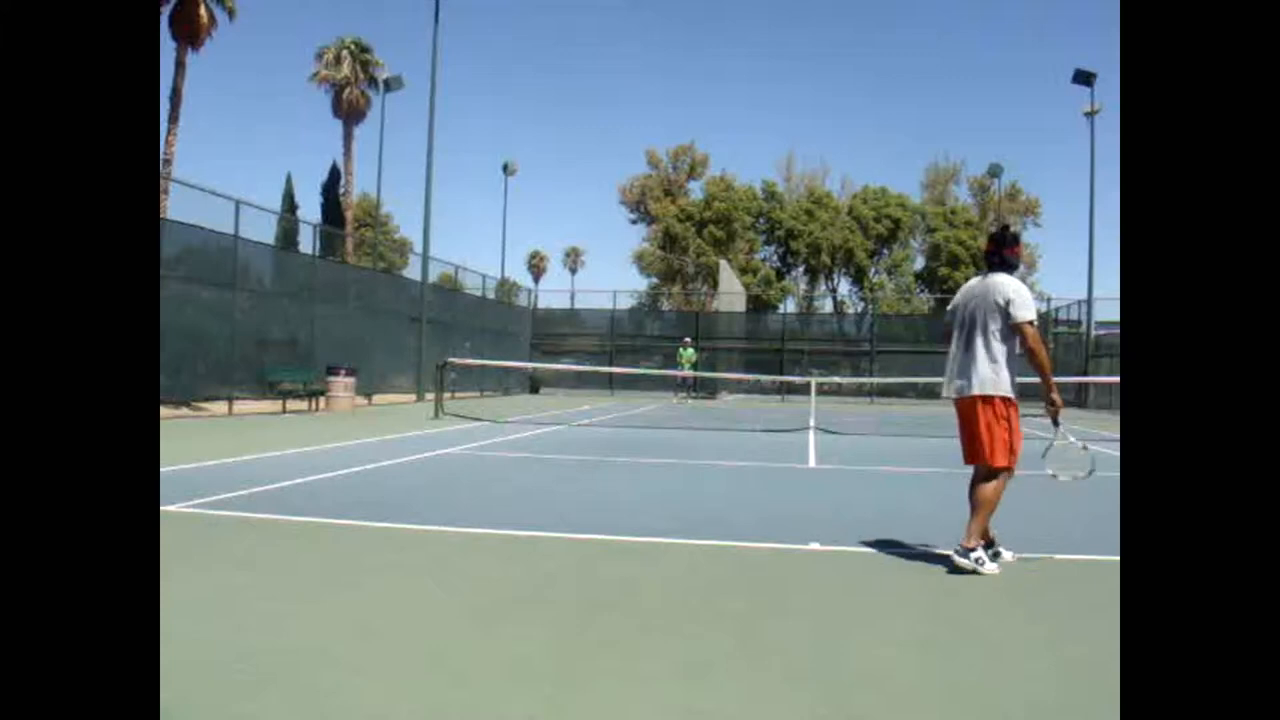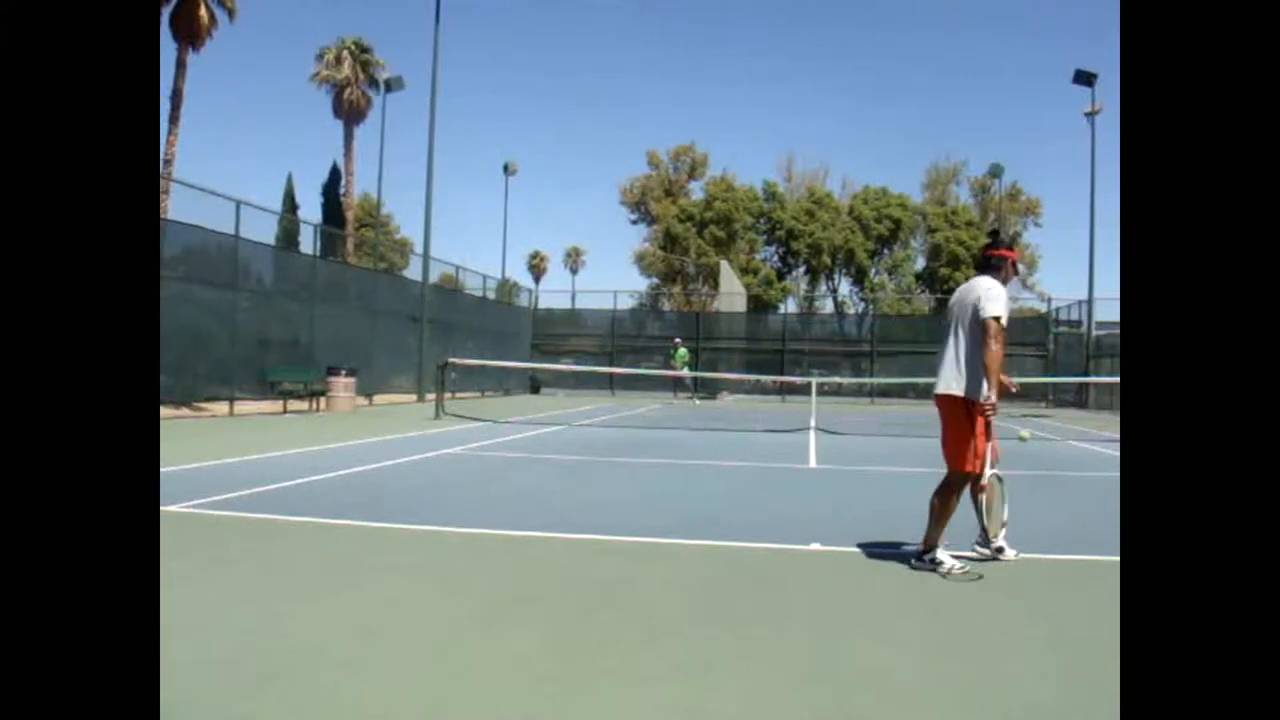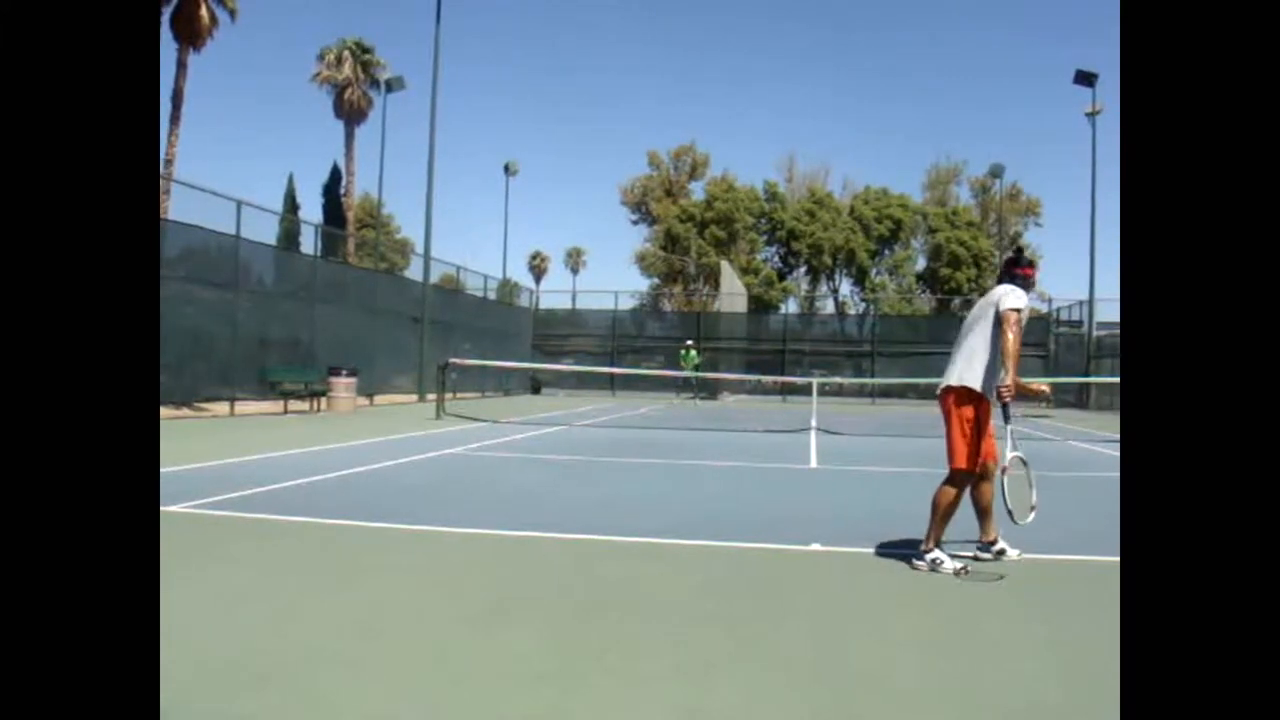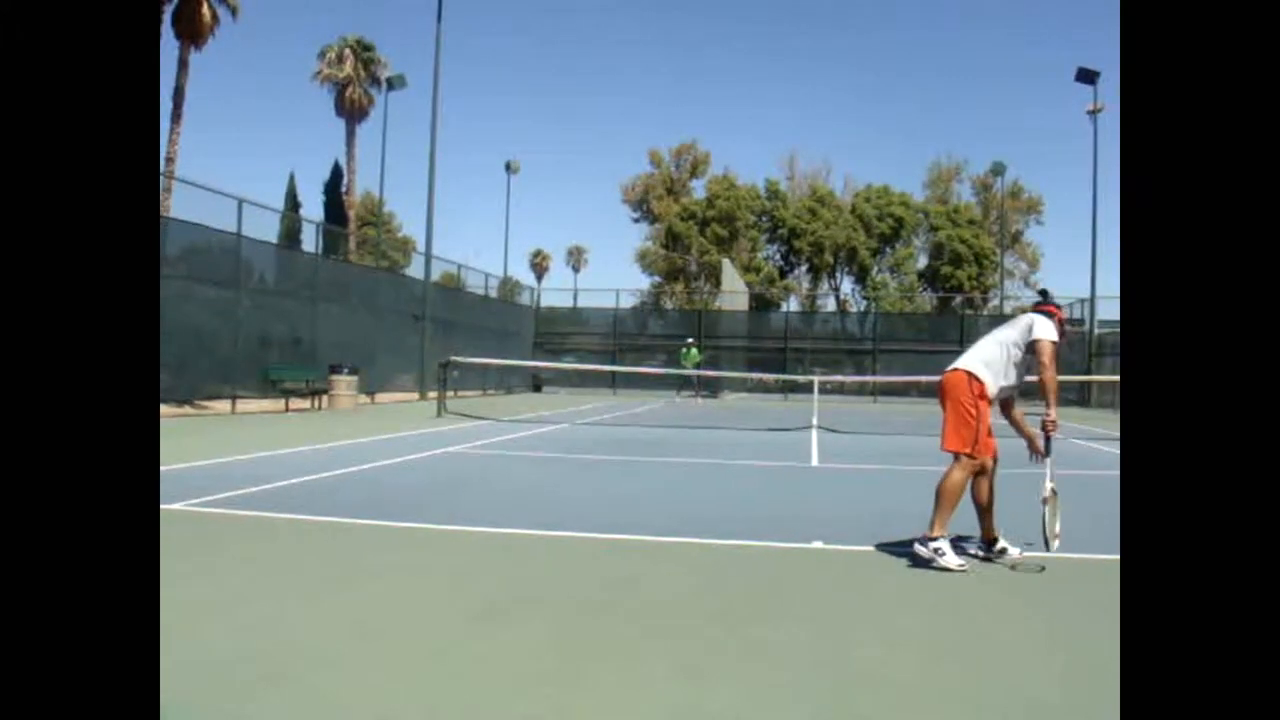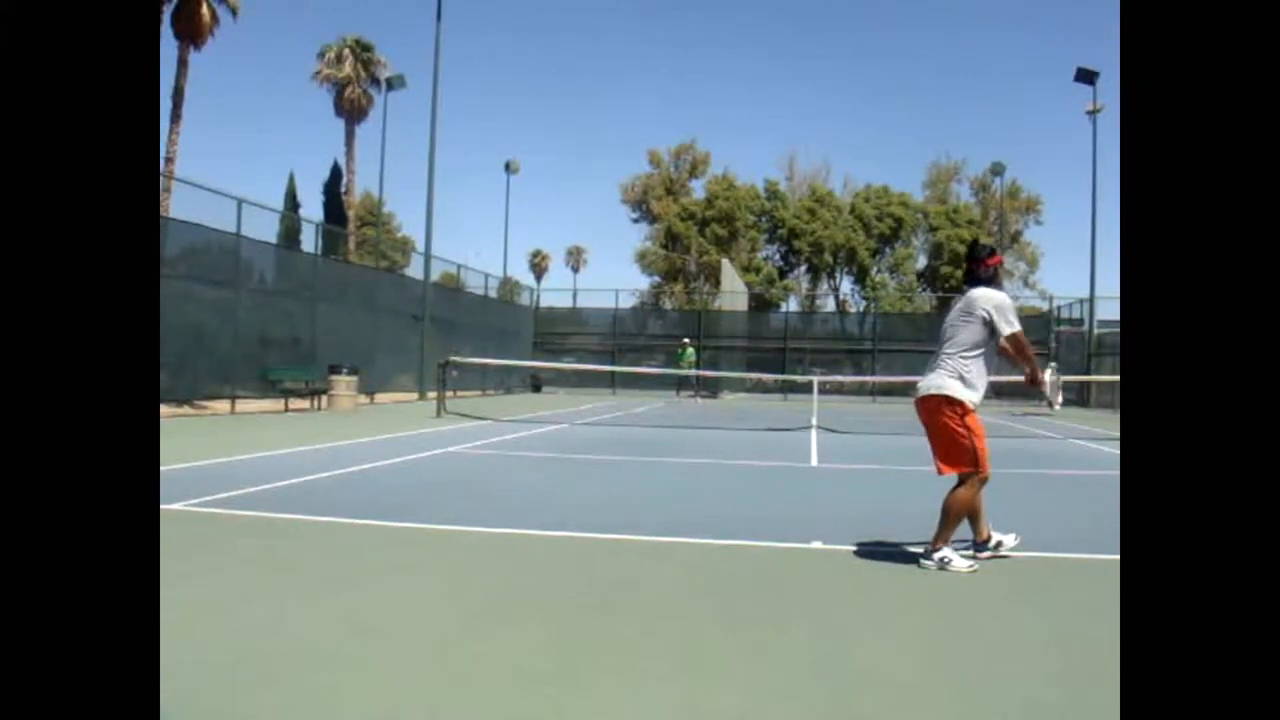
dt=1s
person 1, frame 1
left shoulder: (967, 290)
right shoulder: (1014, 289)
left elbow: (952, 335)
right elbow: (1032, 343)
right wrist: (1051, 389)
left hip: (963, 389)
right hip: (994, 390)
left knee: (984, 469)
right knee: (999, 470)
left ankle: (984, 541)
right ankle: (970, 545)
person 1, frame 2
left shoulder: (967, 290)
right shoulder: (992, 290)
right elbow: (993, 340)
left wrist: (998, 379)
right wrist: (993, 388)
left hip: (965, 391)
right hip: (965, 393)
left knee: (983, 465)
right knee: (961, 472)
left ankle: (988, 539)
right ankle: (928, 550)
person 1, frame 3
left shoulder: (990, 299)
right shoulder: (1014, 294)
right elbow: (1010, 329)
left wrist: (1026, 388)
right wrist: (1010, 376)
left hip: (970, 391)
right hip: (966, 391)
left knee: (986, 468)
right knee: (963, 472)
left ankle: (989, 541)
right ankle: (929, 550)
person 1, frame 4
left shoulder: (1022, 353)
right shoulder: (1041, 322)
left elbow: (1008, 407)
right elbow: (1047, 363)
left wrist: (1032, 440)
right wrist: (1051, 409)
left hip: (971, 386)
right hip: (968, 381)
left knee: (987, 463)
right knee: (967, 461)
left ankle: (989, 540)
right ankle: (933, 538)
person 1, frame 5
left shoulder: (968, 301)
right shoulder: (996, 300)
left elbow: (1001, 345)
right elbow: (1022, 348)
left wrist: (1021, 361)
right wrist: (1034, 371)
left hip: (933, 395)
right hip: (949, 398)
left knee: (971, 473)
right knee: (976, 474)
left ankle: (984, 539)
right ankle: (936, 550)
